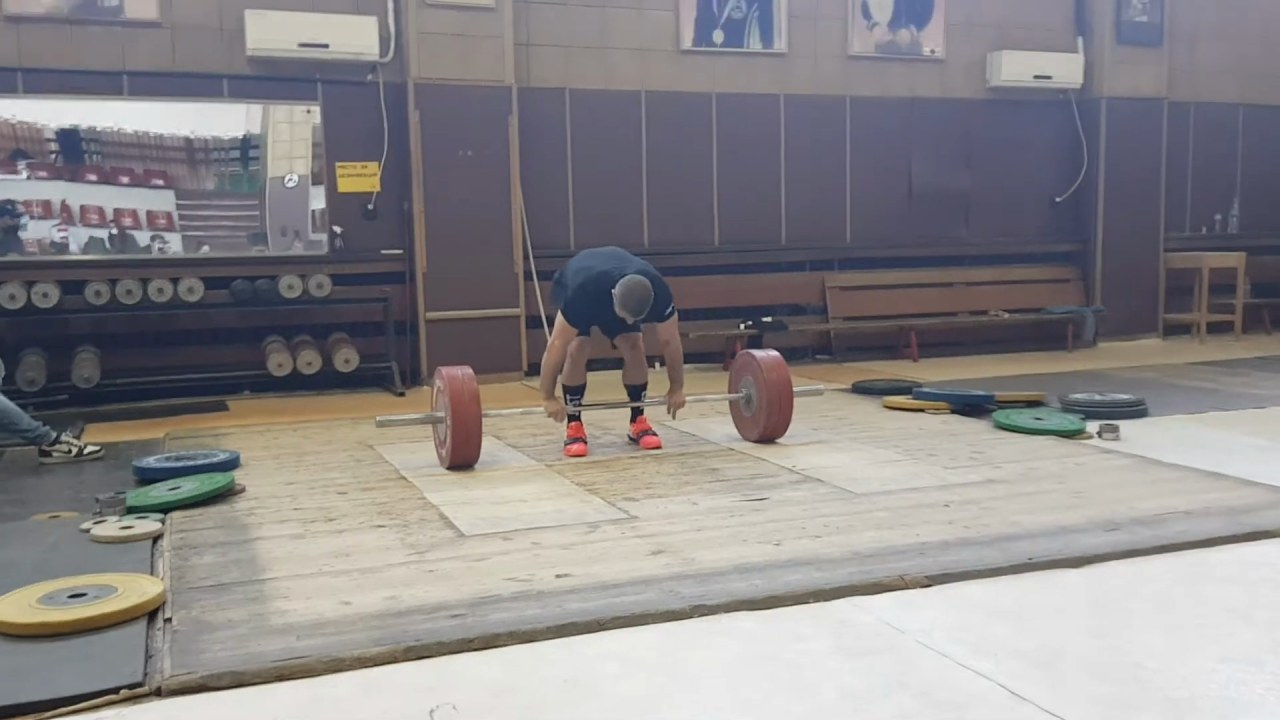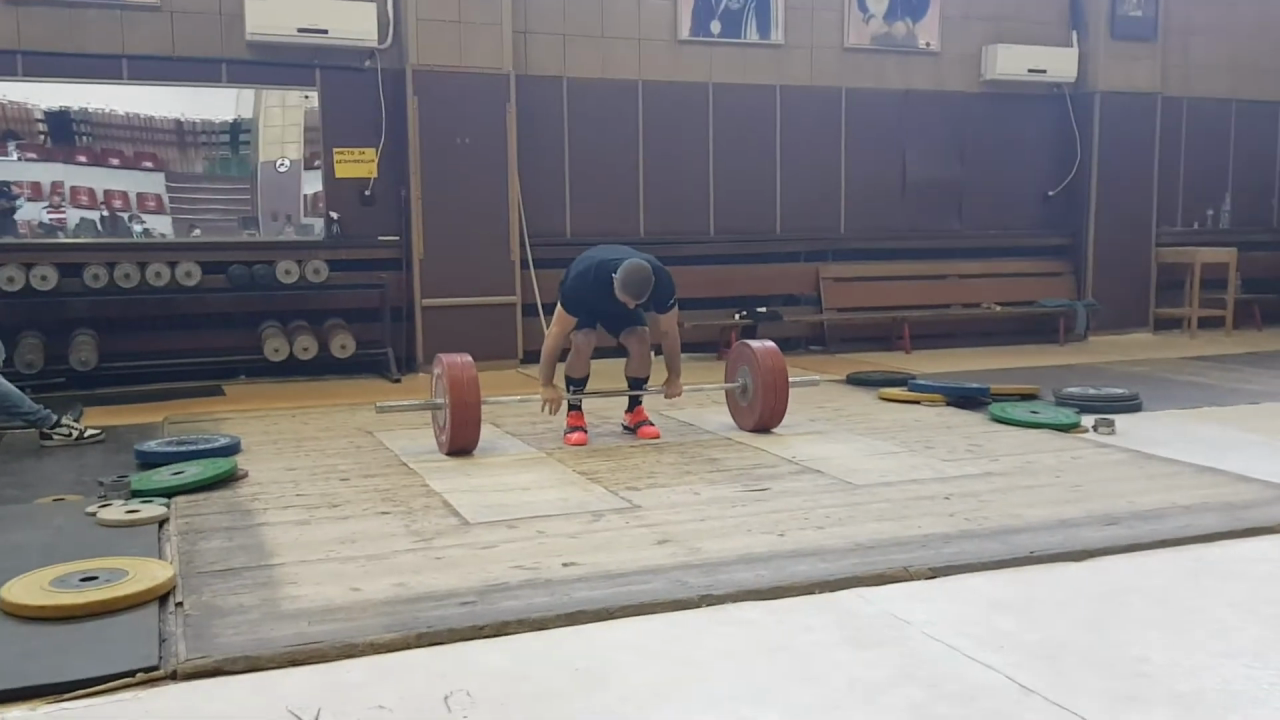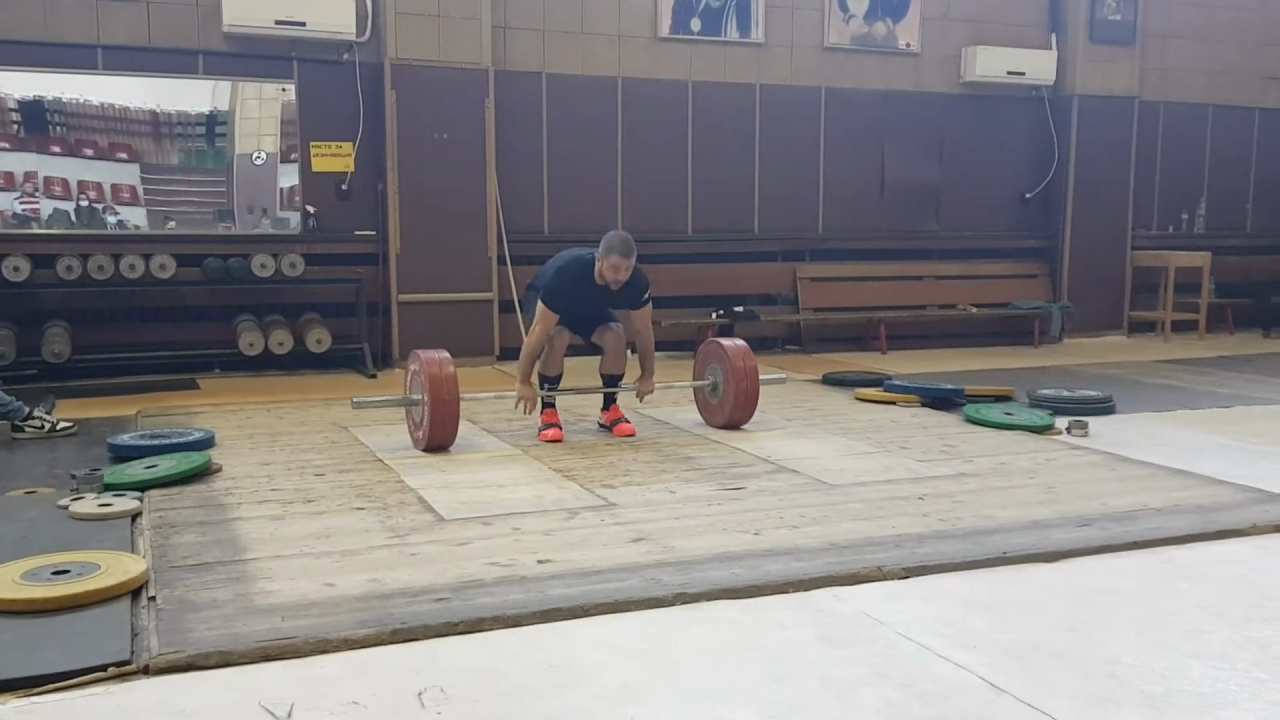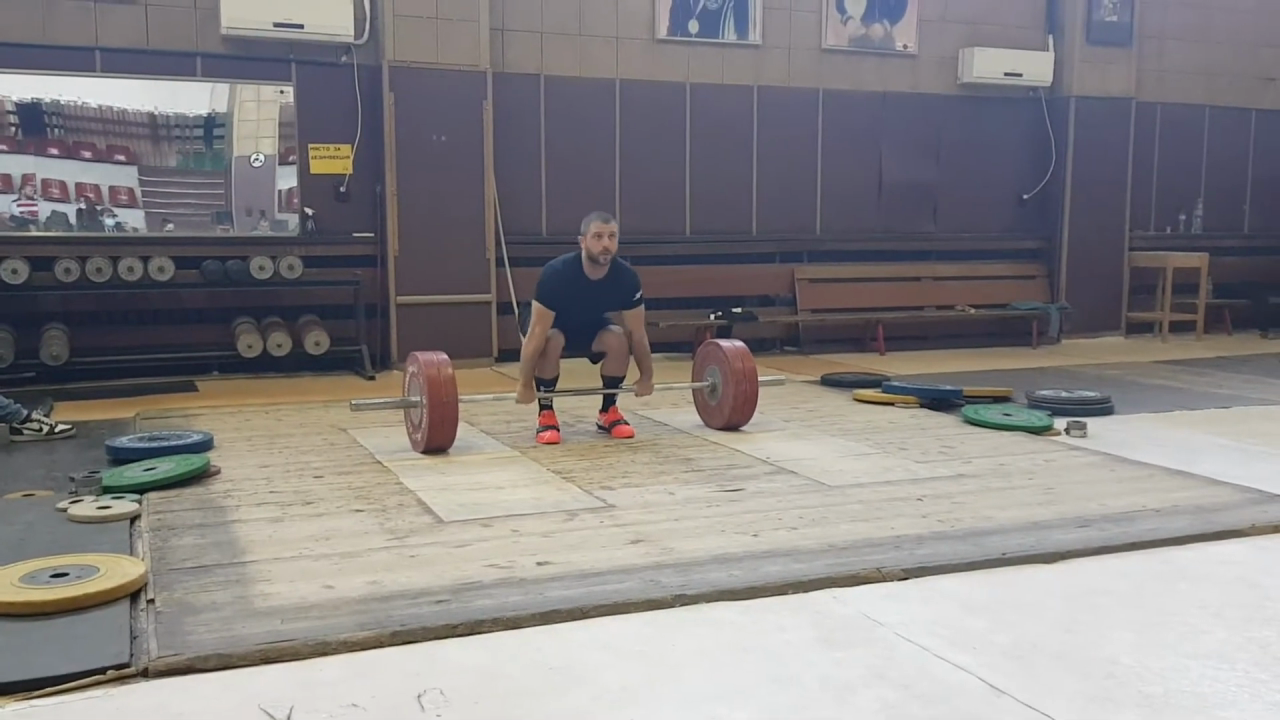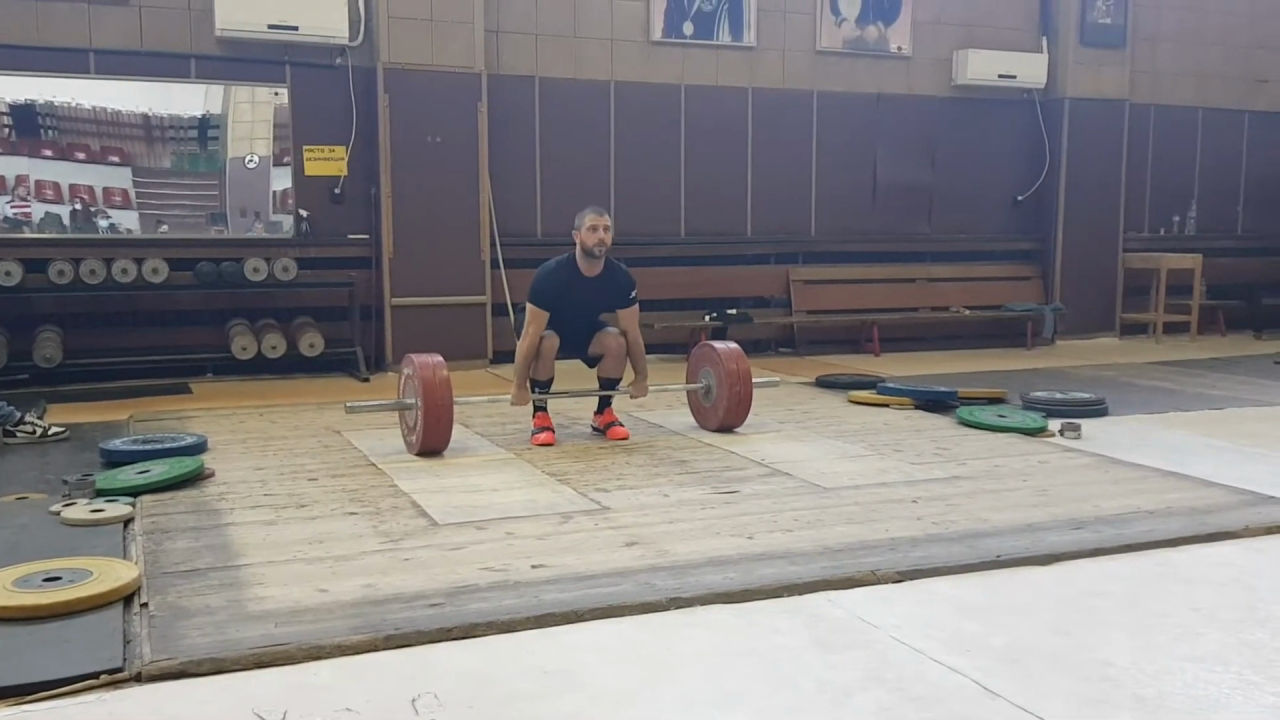
dt=1s
person 1, frame 1
left shoulder: (658, 291)
right shoulder: (582, 292)
left elbow: (670, 340)
right elbow: (557, 344)
left wrist: (676, 389)
right wrist: (548, 397)
right hip: (570, 287)
left knee: (635, 349)
right knee: (577, 350)
left ankle: (638, 422)
right ankle: (574, 427)
person 1, frame 2
left shoulder: (661, 280)
right shoulder: (584, 279)
left elbow: (669, 332)
right elbow: (556, 332)
left wrist: (674, 378)
right wrist: (547, 385)
left hip: (617, 296)
right hip: (584, 297)
left knee: (641, 342)
right knee: (583, 342)
left ankle: (635, 413)
right ankle: (574, 417)
person 1, frame 3
left shoulder: (637, 281)
right shoulder: (565, 274)
left elbow: (643, 329)
right elbow: (539, 331)
left wrist: (647, 375)
right wrist: (524, 382)
left hip: (591, 306)
right hip: (542, 299)
left knee: (616, 337)
right knee: (557, 338)
left ankle: (610, 411)
right ankle: (548, 415)
person 1, frame 4
left shoulder: (626, 277)
right shoulder: (557, 273)
left elbow: (637, 332)
right elbow: (536, 332)
left wrist: (646, 377)
right wrist: (525, 385)
left hip: (589, 322)
right hip: (551, 321)
left knee: (618, 341)
right knee: (551, 340)
left ankle: (609, 413)
right ankle: (546, 416)
person 1, frame 5
left shoulder: (620, 277)
right shoulder: (551, 275)
left elbow: (631, 331)
right elbow: (531, 333)
left wrist: (641, 378)
right wrist: (519, 386)
left hip: (585, 328)
right hip: (546, 328)
left knee: (615, 342)
right knee: (547, 343)
left ankle: (604, 414)
right ankle: (541, 417)
